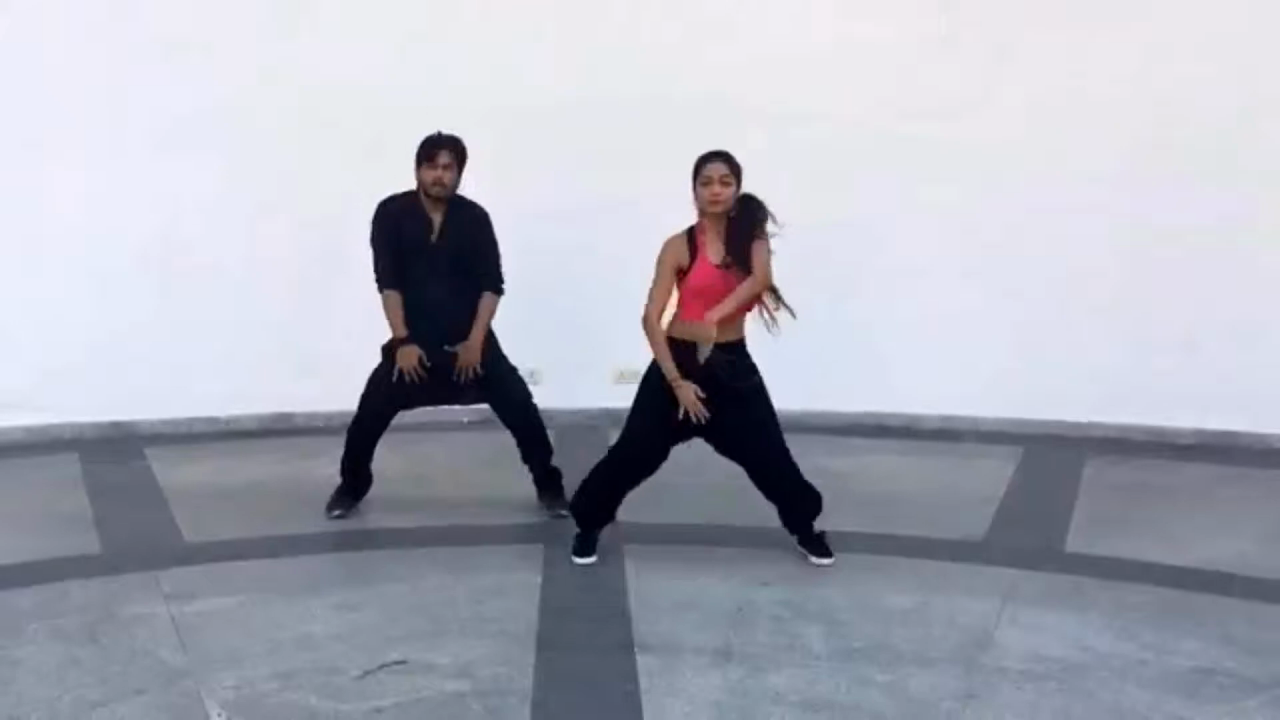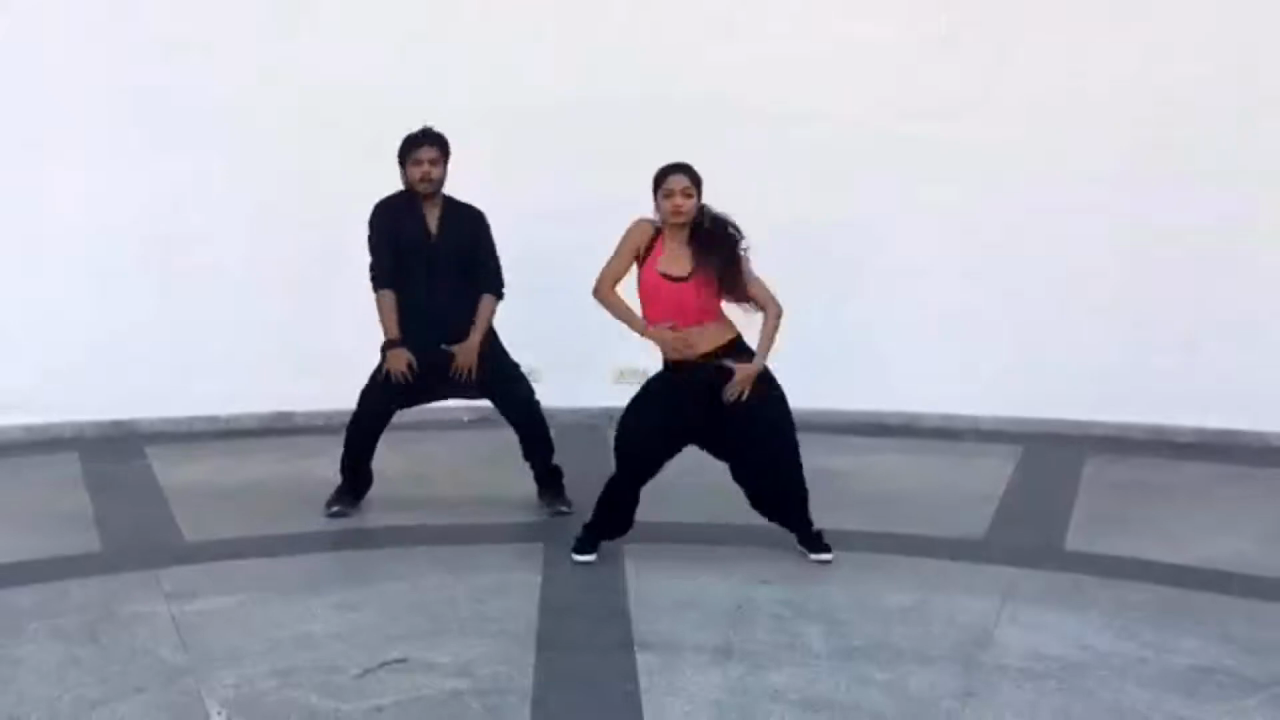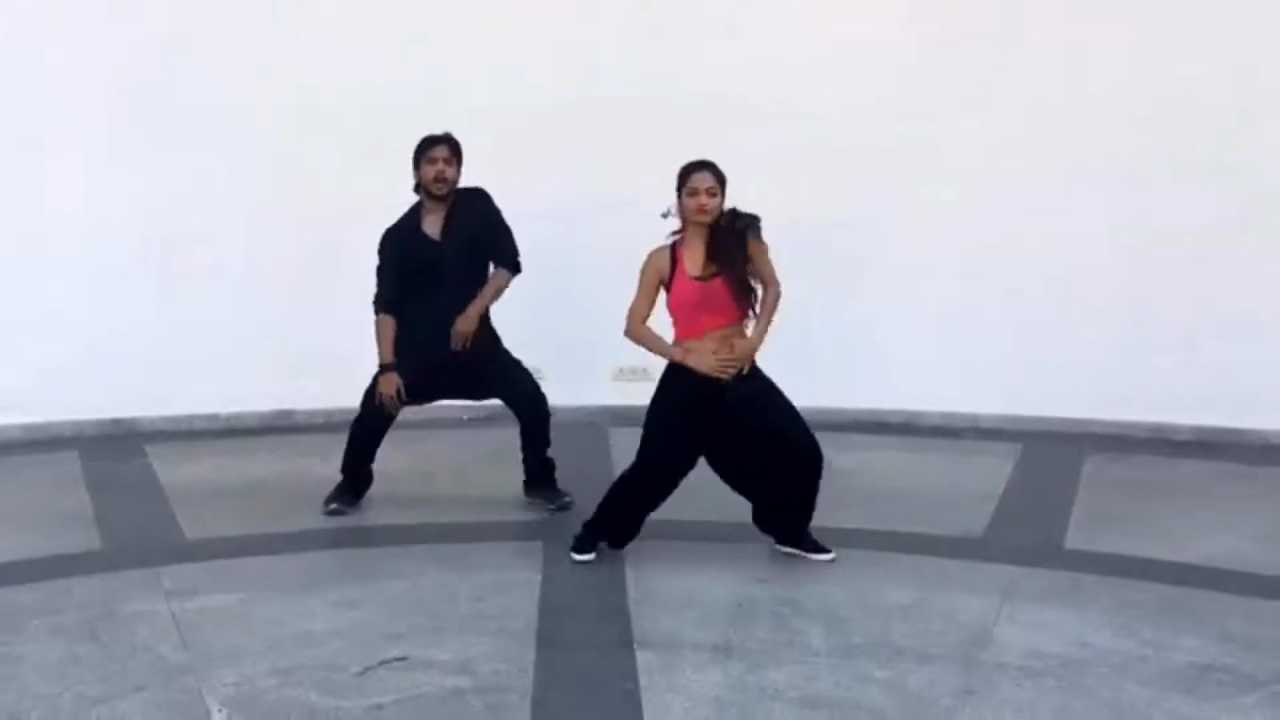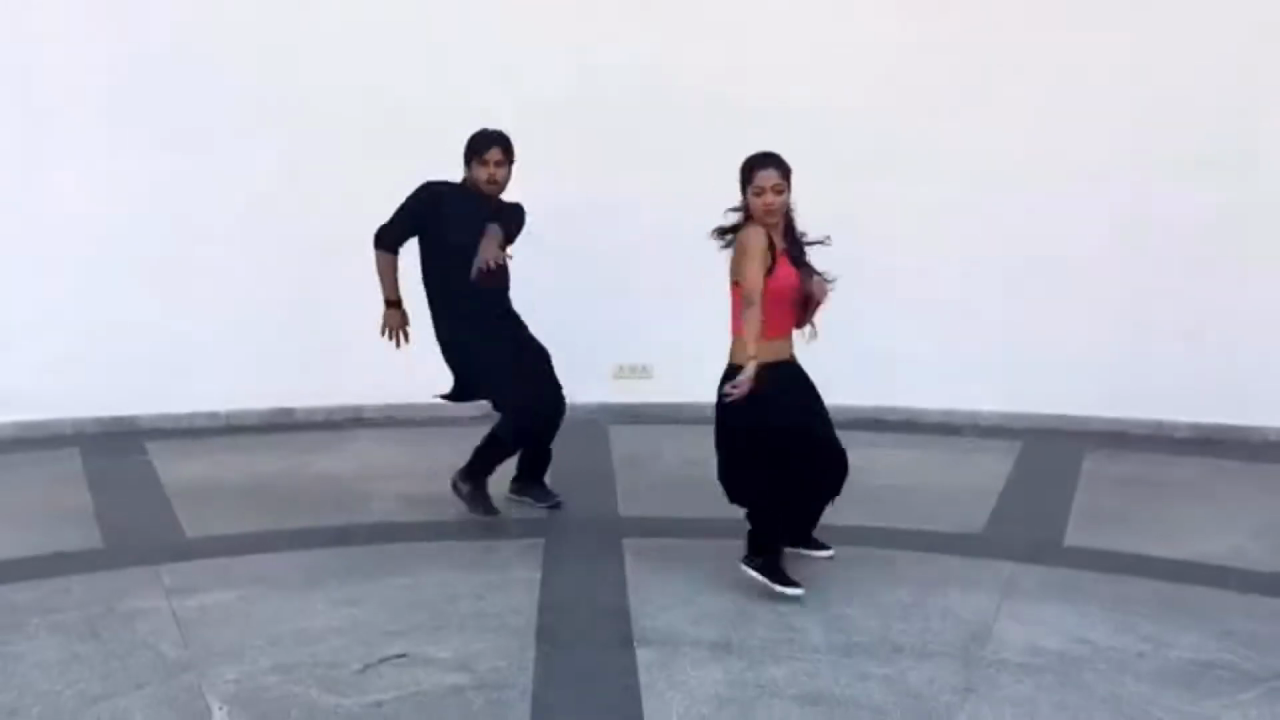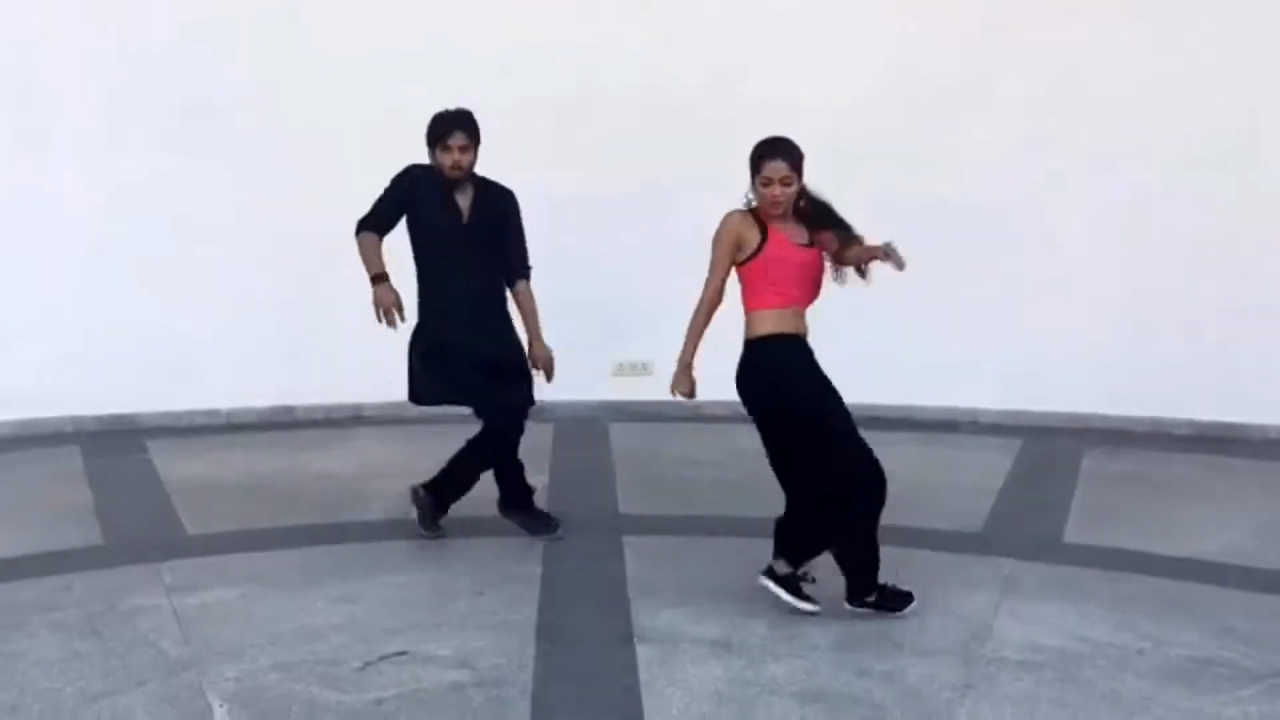
dt=0.2s
person 1, frame 1
left shoulder: (751, 232)
right shoulder: (679, 246)
left elbow: (760, 278)
right elbow: (651, 318)
left wrist: (714, 317)
right wrist: (677, 382)
left hip: (733, 360)
right hip: (677, 359)
left knee: (769, 454)
right knee: (633, 453)
left ankle: (805, 529)
right ankle: (587, 526)
person 1, frame 2
left shoulder: (719, 247)
right shoulder: (644, 234)
left elbow: (771, 307)
right elbow: (603, 288)
left wrist: (757, 363)
right wrist: (650, 331)
left hip: (733, 369)
right hip: (679, 375)
left knee: (775, 454)
right knee: (633, 453)
left ankle: (802, 528)
right ankle: (598, 531)
person 1, frame 3
left shoulder: (741, 240)
right shoulder: (663, 259)
left elbow: (770, 288)
right elbow: (634, 327)
left wrist: (755, 338)
right wrist: (689, 358)
left hip: (739, 374)
right hip: (685, 383)
left knee: (800, 454)
right knee: (652, 472)
left ankle: (792, 531)
right ankle: (597, 530)
person 1, frame 4
left shoulder: (786, 243)
right shoulder: (751, 237)
right elbow: (752, 301)
left wrist: (813, 293)
right wrist: (752, 363)
left hip: (786, 375)
right hip: (754, 380)
left knee: (827, 464)
left ankle: (792, 532)
right ankle: (764, 553)
person 1, frame 5
left shoulder: (812, 225)
right shoulder: (739, 225)
left elbow: (848, 253)
right elbow: (710, 297)
left wrist: (877, 251)
right wrist: (686, 361)
left hip: (794, 358)
right hip: (771, 362)
left knee: (819, 467)
right knee: (848, 468)
left ankle: (787, 565)
right ankle: (863, 588)
person 2, frame 1
left shoulder: (474, 218)
right shoulder: (392, 212)
left elbow: (491, 283)
right elbow: (387, 280)
left wrist: (476, 341)
right wrist: (401, 341)
left hip: (470, 338)
right hip: (413, 339)
left knee: (522, 412)
right knee: (369, 416)
left ankle: (550, 487)
right ankle: (351, 487)
person 2, frame 2
left shoulder: (471, 219)
right shoulder: (389, 213)
left elbow: (491, 283)
right elbow: (383, 282)
left wrist: (474, 341)
right wrist: (394, 344)
left hip: (470, 337)
right hip: (414, 340)
left knee: (525, 408)
right knee: (367, 415)
left ankle: (549, 485)
right ankle: (352, 485)
person 2, frame 3
left shoulder: (479, 206)
right shoulder: (398, 236)
left elbow: (508, 264)
right elbow: (387, 304)
left wrist: (474, 312)
right wrist: (387, 367)
left hip: (474, 336)
right hip: (416, 344)
left knee: (533, 405)
right knee: (373, 415)
left ankle: (540, 482)
right ankle: (352, 484)
person 2, frame 4
left shoulder: (509, 213)
right shoulder: (433, 199)
left elbow: (500, 231)
right elbow: (386, 241)
left wrist: (490, 242)
right wrist: (392, 303)
left hip: (503, 326)
right hip: (463, 332)
left knee: (551, 404)
right knee: (528, 413)
left ankle: (527, 480)
right ankle: (472, 476)
person 2, frame 5
left shoulder: (500, 199)
right shoulder: (415, 183)
left elbow: (517, 272)
right elbow: (370, 230)
left wrist: (536, 337)
right wrist: (380, 281)
left hip: (491, 325)
right hip: (444, 330)
left knee: (508, 415)
right knee: (506, 416)
left ankle: (436, 496)
right ankle: (515, 503)
